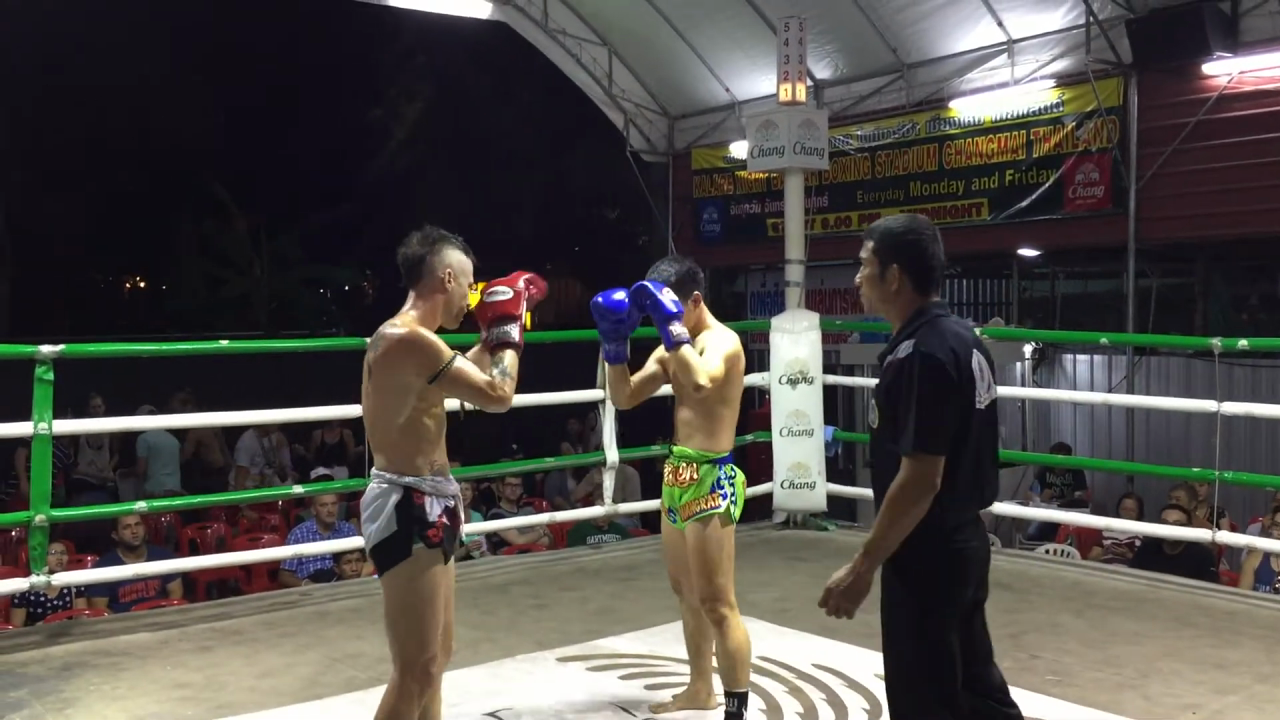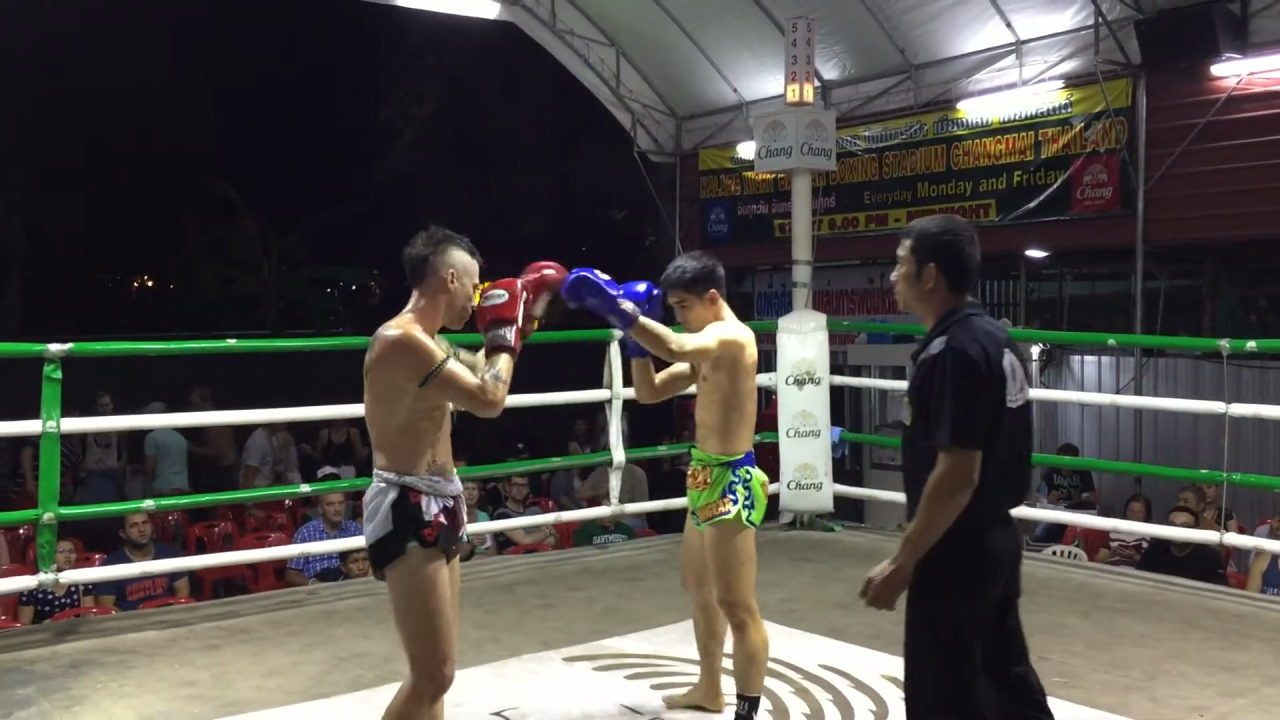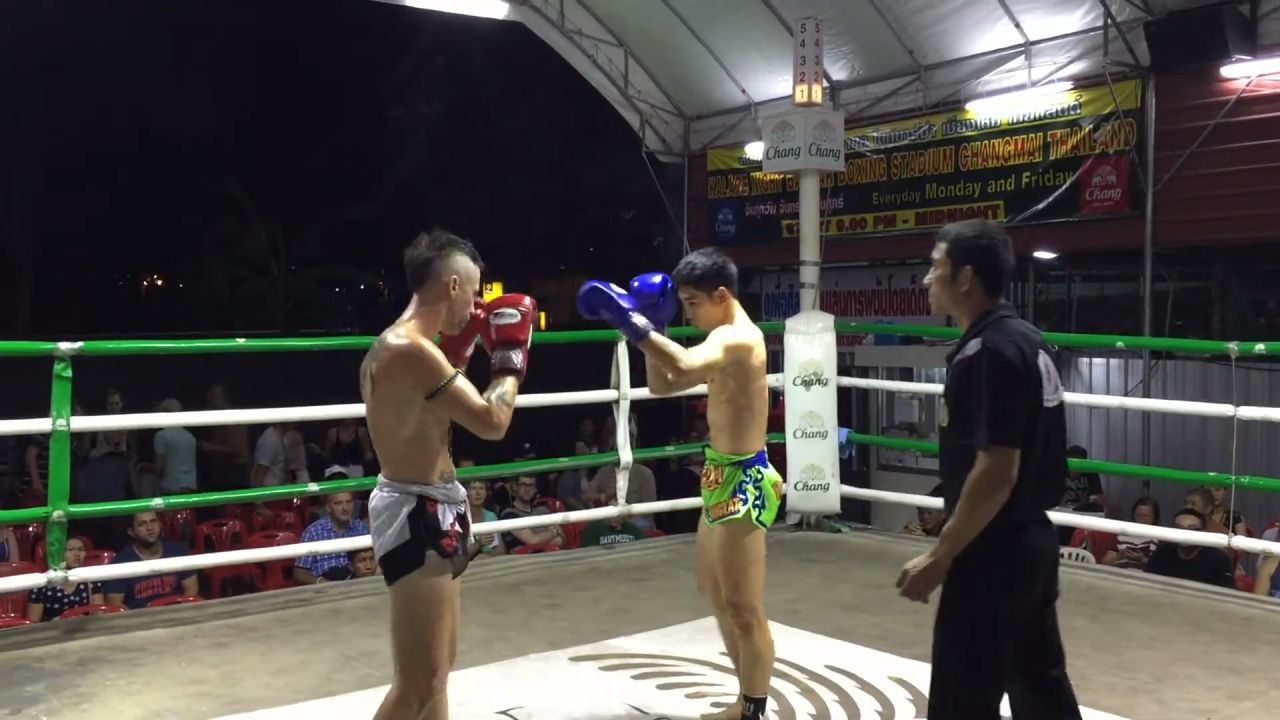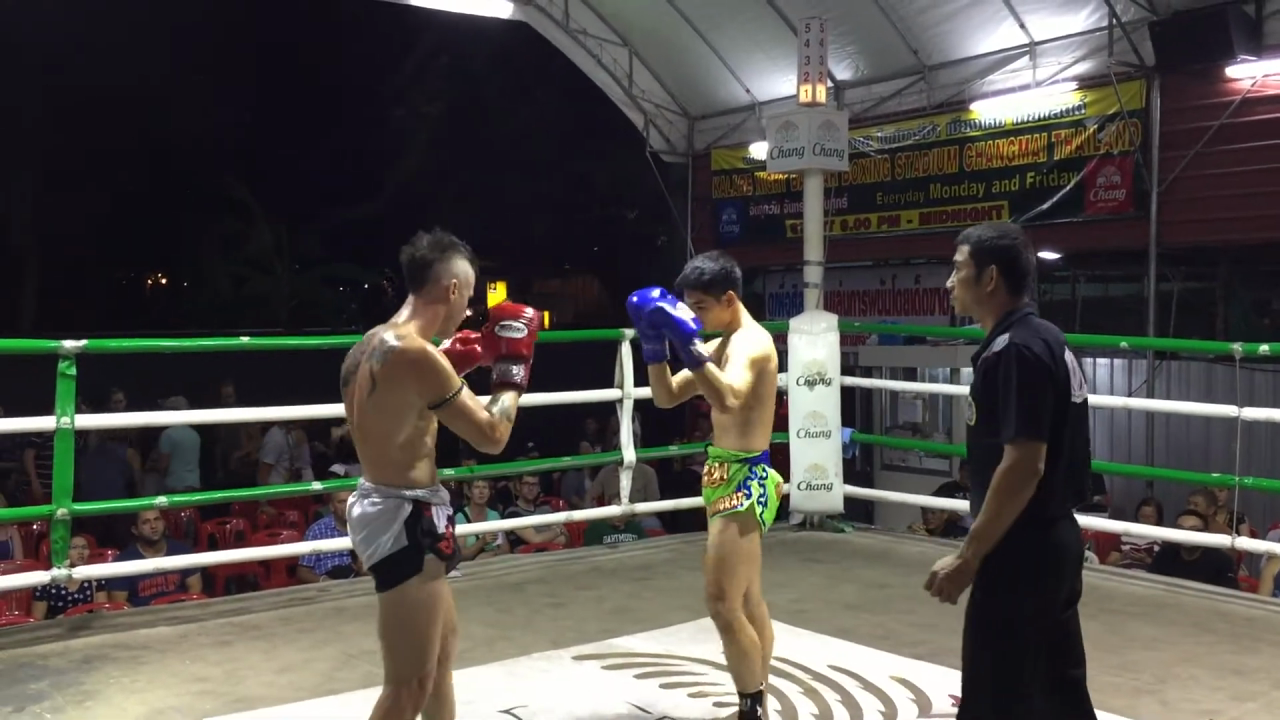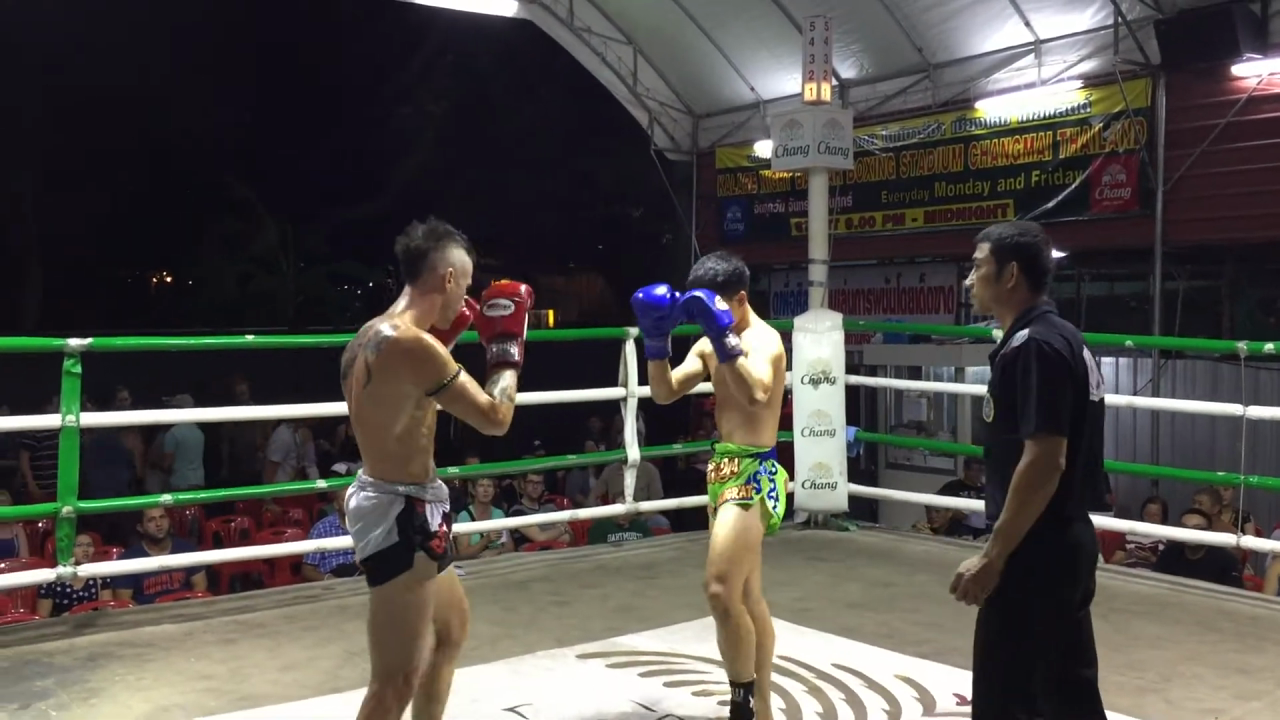
dt=0.2s
person 1, frame 1
left shoulder: (920, 355)
right shoulder: (959, 338)
left elbow: (920, 479)
left wrist: (861, 568)
left hip: (926, 555)
right hip: (961, 542)
person 1, frame 2
left shoulder: (952, 351)
right shoulder: (993, 338)
left elbow: (957, 473)
left wrist: (902, 561)
left hip: (956, 553)
right hip: (994, 542)
person 1, frame 3
left shoulder: (988, 352)
right shoulder: (1024, 341)
left elbow: (995, 471)
left wrist: (939, 556)
left hip: (993, 553)
right hip: (1030, 543)
person 1, frame 4
left shoulder: (1014, 349)
right shoulder: (1044, 340)
left elbow: (1023, 465)
left wrist: (968, 556)
left hip: (1022, 552)
right hip: (1054, 542)
person 1, frame 5
left shoulder: (1033, 346)
right shoulder: (1060, 338)
left elbow: (1044, 461)
left wrist: (993, 556)
left hip: (1036, 551)
right hip: (1067, 542)
person 2, frame 1
left shoulder: (401, 338)
right shoulder: (409, 340)
left elbow: (467, 370)
right elbow: (496, 394)
left wrist: (494, 333)
right wrist: (506, 326)
left hip: (423, 504)
right hip: (410, 507)
left knee: (435, 655)
right knee: (415, 671)
person 2, frame 2
left shoulder: (424, 342)
right shoulder: (402, 341)
left elbow: (478, 369)
right elbow: (487, 399)
left wrist: (528, 305)
right wrist: (501, 330)
left hip: (435, 507)
right hip: (410, 511)
left knee: (434, 666)
right knee: (433, 674)
person 2, frame 3
left shoulder: (404, 345)
right shoulder: (411, 351)
right elbow: (491, 422)
left wrist: (458, 349)
right wrist: (511, 352)
left hip: (433, 514)
right hip: (419, 518)
left knee: (438, 664)
person 2, frame 4
left shoulder: (371, 344)
right shoulder: (416, 355)
right elbow: (492, 436)
left wrist: (449, 367)
right wrist: (511, 364)
left hip: (385, 508)
right hip: (407, 520)
left knee: (443, 644)
person 2, frame 5
left shoulder: (372, 335)
right shoulder: (411, 344)
right elbow: (494, 418)
left wrist: (440, 340)
right wrist: (506, 342)
left hip: (388, 504)
right hip: (403, 515)
left knee: (453, 627)
person 3, frame 1
left shoulder: (723, 341)
right shoulder: (669, 350)
left elbow: (701, 382)
right elbow: (623, 397)
left wrist: (672, 325)
right wrist: (614, 342)
left hip: (711, 478)
right hip: (676, 475)
left knee: (718, 604)
right knee: (684, 590)
person 3, frame 2
left shoulder: (730, 338)
right shoulder: (706, 347)
left elbow: (674, 347)
right elbow: (651, 392)
left wrist: (617, 307)
right wrist: (636, 336)
left hip: (729, 480)
right hip: (705, 476)
left knee: (738, 608)
right knee: (702, 591)
person 3, frame 3
left shoulder: (739, 339)
right shoulder: (722, 344)
left elbow: (686, 364)
right elbow: (663, 383)
left wrist: (632, 320)
right wrist: (653, 325)
left hip: (741, 480)
right hip: (721, 477)
left knee: (744, 610)
right knee: (715, 591)
person 3, frame 4
left shoulder: (753, 344)
right shoulder: (718, 346)
left elbow: (728, 399)
right elbow: (666, 397)
left wrist: (688, 341)
right wrist: (653, 343)
left hip: (744, 478)
right hip: (723, 476)
left knee: (723, 603)
right knee: (745, 600)
person 3, frame 5
left shoulder: (764, 339)
right shoulder: (708, 345)
left elbow: (757, 392)
right elbow: (665, 392)
left wrist: (725, 335)
right wrist: (656, 339)
left hip: (752, 475)
right hip: (723, 471)
left knee: (721, 590)
right knee: (746, 596)
